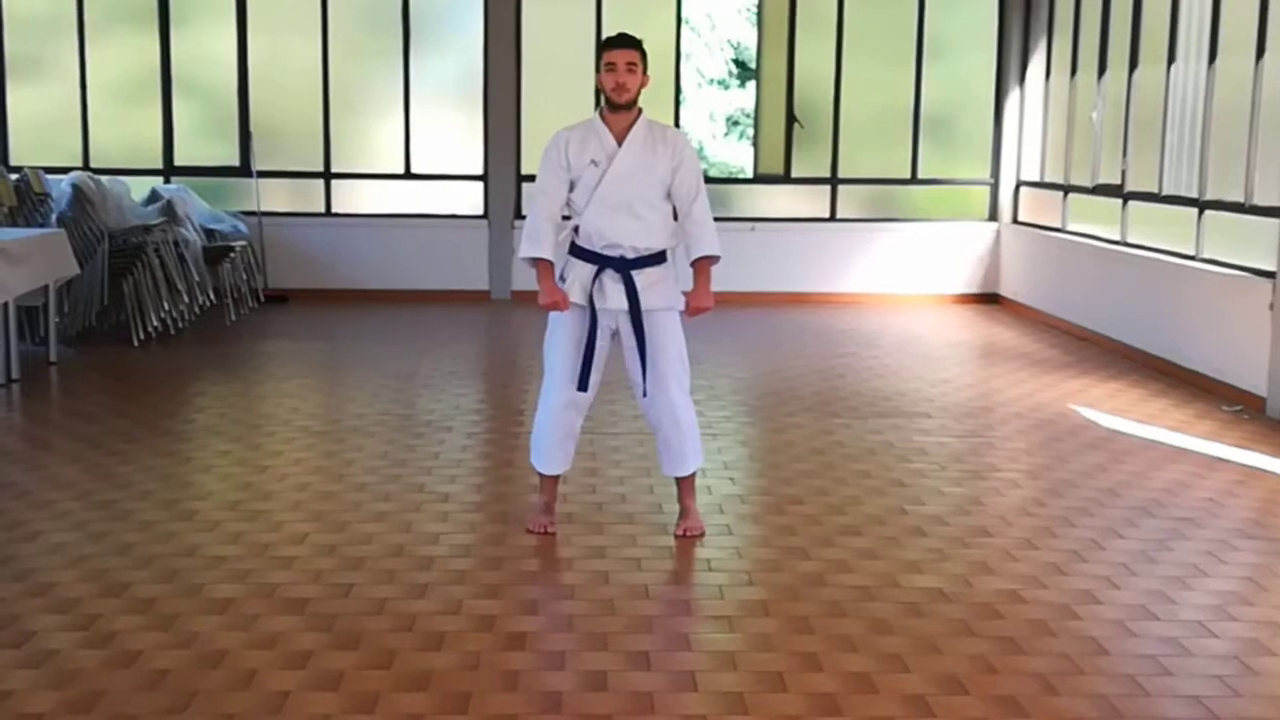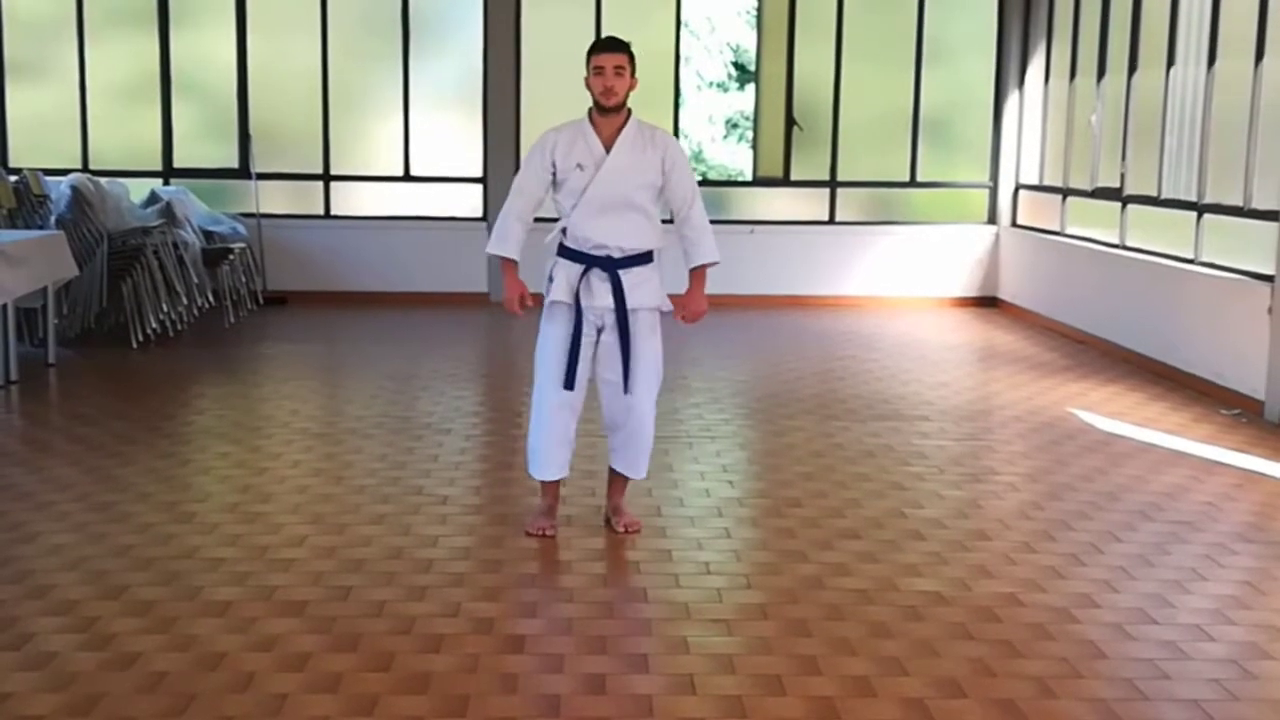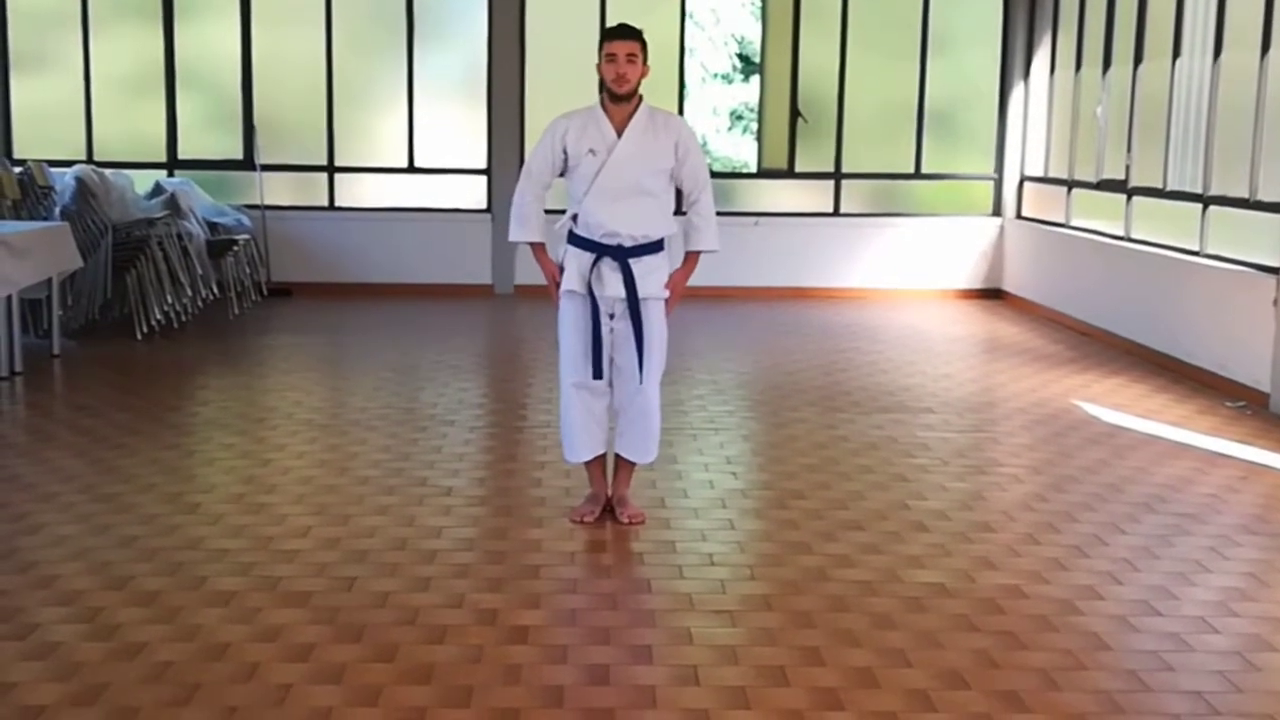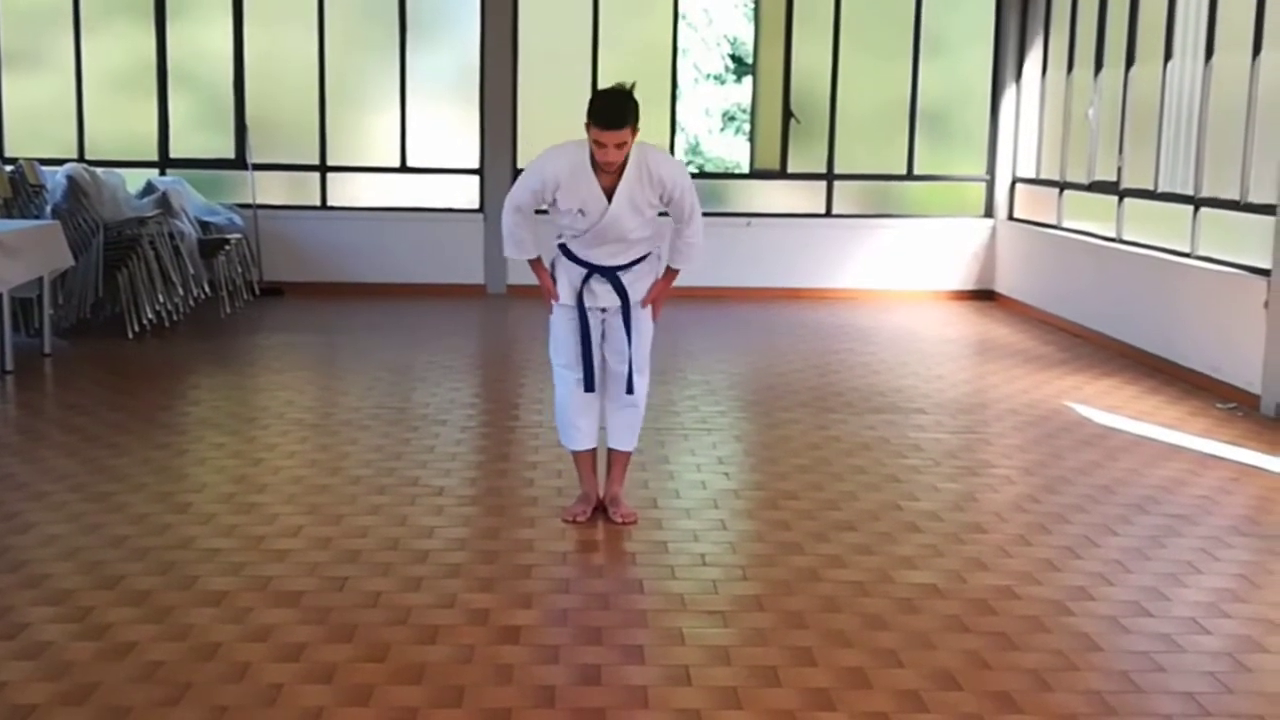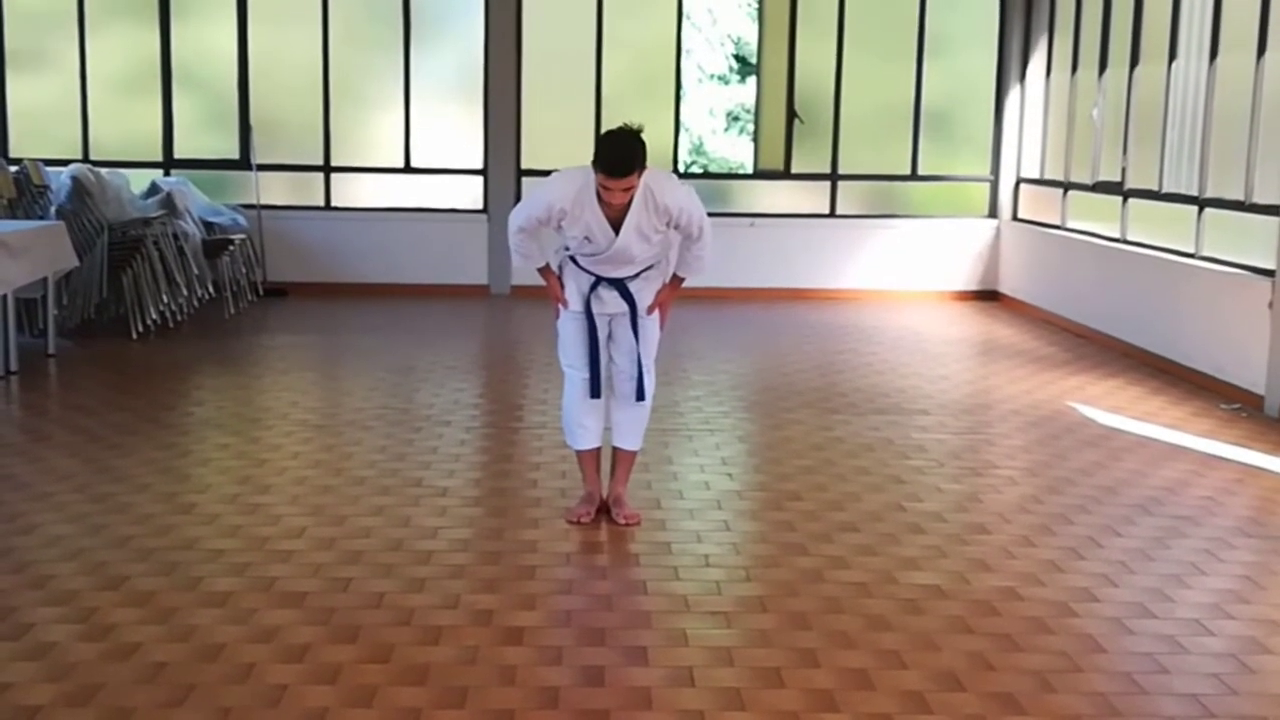
dt=1s
person 1, frame 1
left shoulder: (672, 144)
right shoulder: (568, 143)
left elbow: (694, 213)
right elbow: (544, 213)
left wrist: (702, 282)
right wrist: (546, 280)
left hip: (650, 282)
right hip: (583, 279)
left knee: (669, 395)
right knee: (562, 392)
left ankle: (687, 502)
right ankle: (547, 498)
person 1, frame 2
left shoulder: (661, 145)
right shoulder: (556, 142)
left elbow: (690, 214)
right elbow: (519, 207)
left wrist: (697, 286)
right wrist: (510, 274)
left hip: (635, 284)
right hip: (572, 281)
left knee: (634, 398)
right knee: (555, 394)
left ankle: (615, 499)
right ankle: (548, 502)
person 1, frame 3
left shoulder: (672, 131)
right shoulder: (567, 129)
left elbow: (700, 199)
right elbow: (529, 191)
left wrist: (686, 269)
right wrist: (544, 261)
left hip: (645, 270)
right hip: (583, 268)
left knee: (640, 382)
right knee: (582, 380)
left ankle: (622, 490)
right ankle: (596, 488)
person 1, frame 4
left shoulder: (663, 170)
right shoulder: (555, 166)
left elbow: (690, 223)
right elbow: (515, 212)
left wrist: (667, 281)
right wrist: (541, 273)
left hip: (635, 280)
right hip: (574, 278)
left knee: (629, 380)
right knee: (574, 378)
left ankle: (615, 489)
right ankle: (587, 488)
person 1, frame 5
left shoulder: (670, 195)
right shoulder: (561, 192)
left elbow: (698, 234)
right elbow: (520, 227)
left wrist: (673, 287)
right wrist: (550, 279)
left hip: (641, 288)
right hip: (581, 286)
left knee: (634, 382)
right knee: (582, 380)
left ankle: (618, 490)
right ankle: (591, 490)
